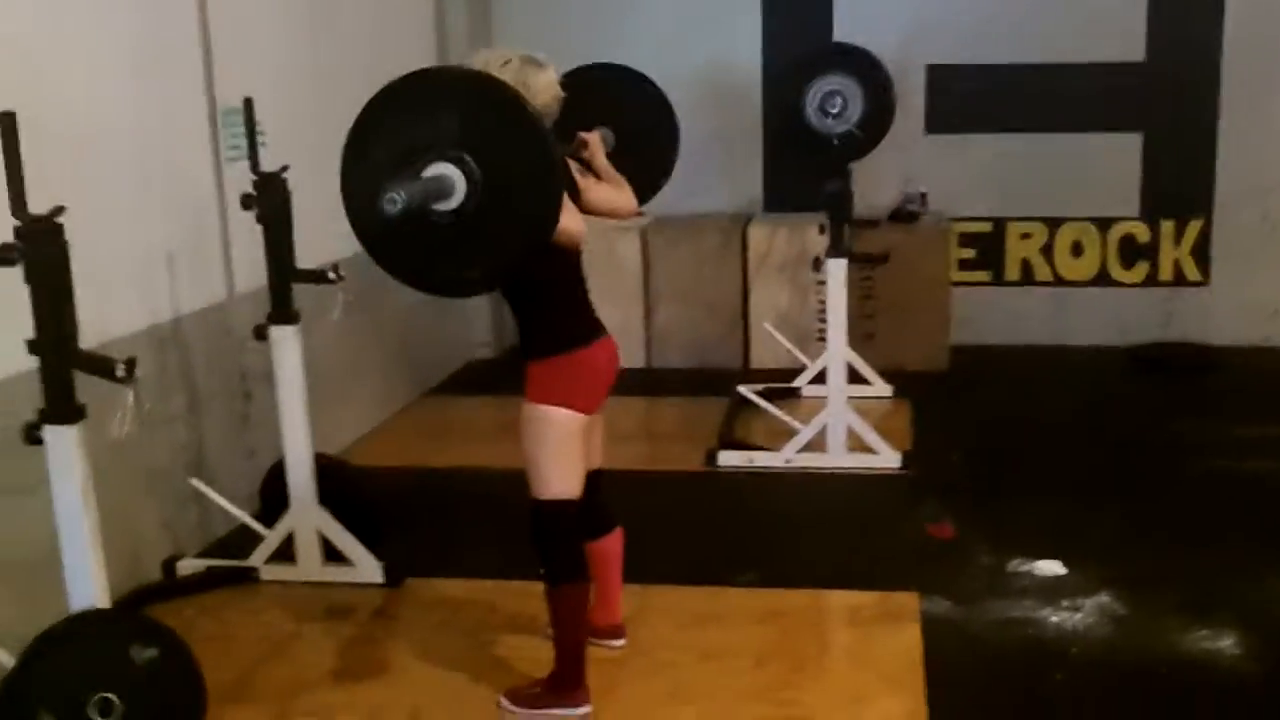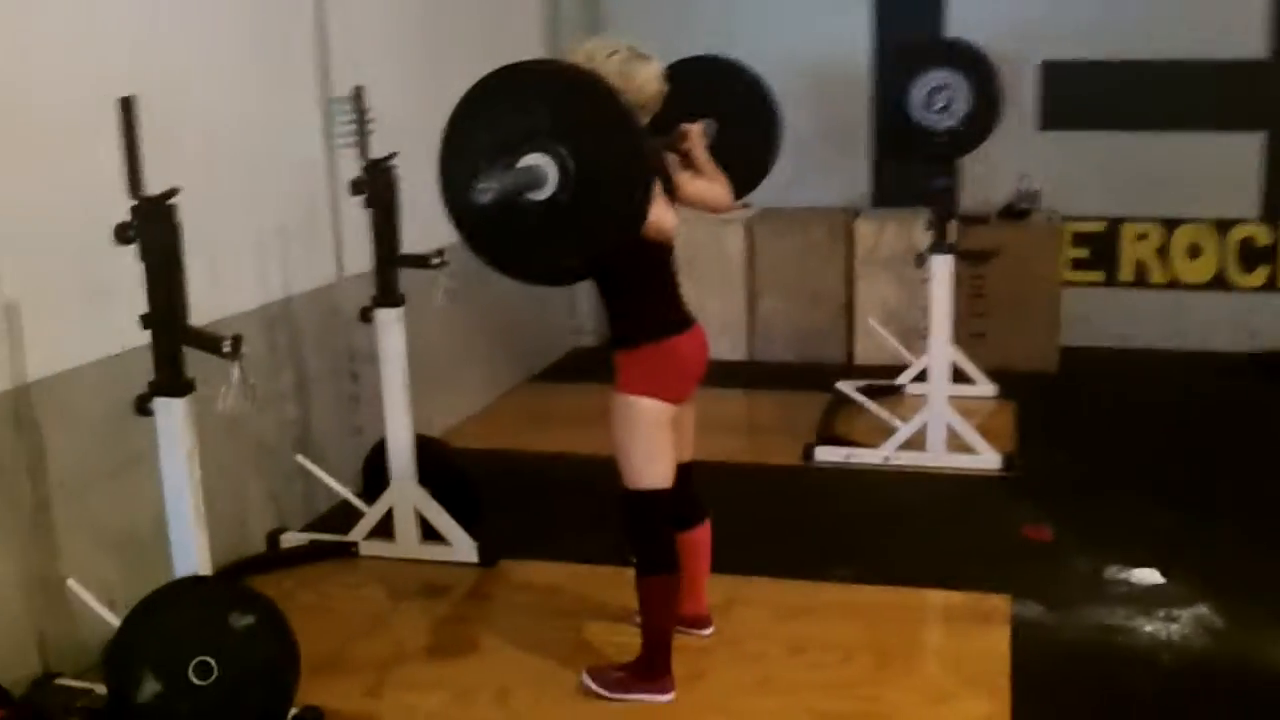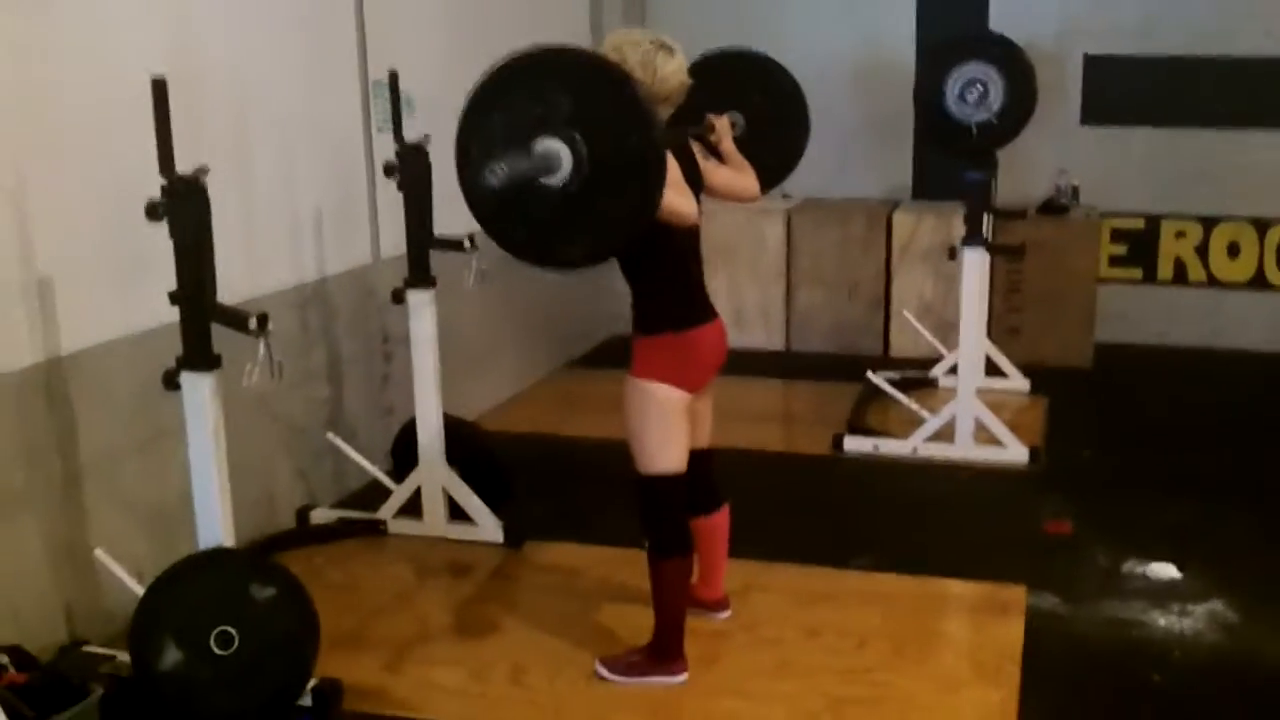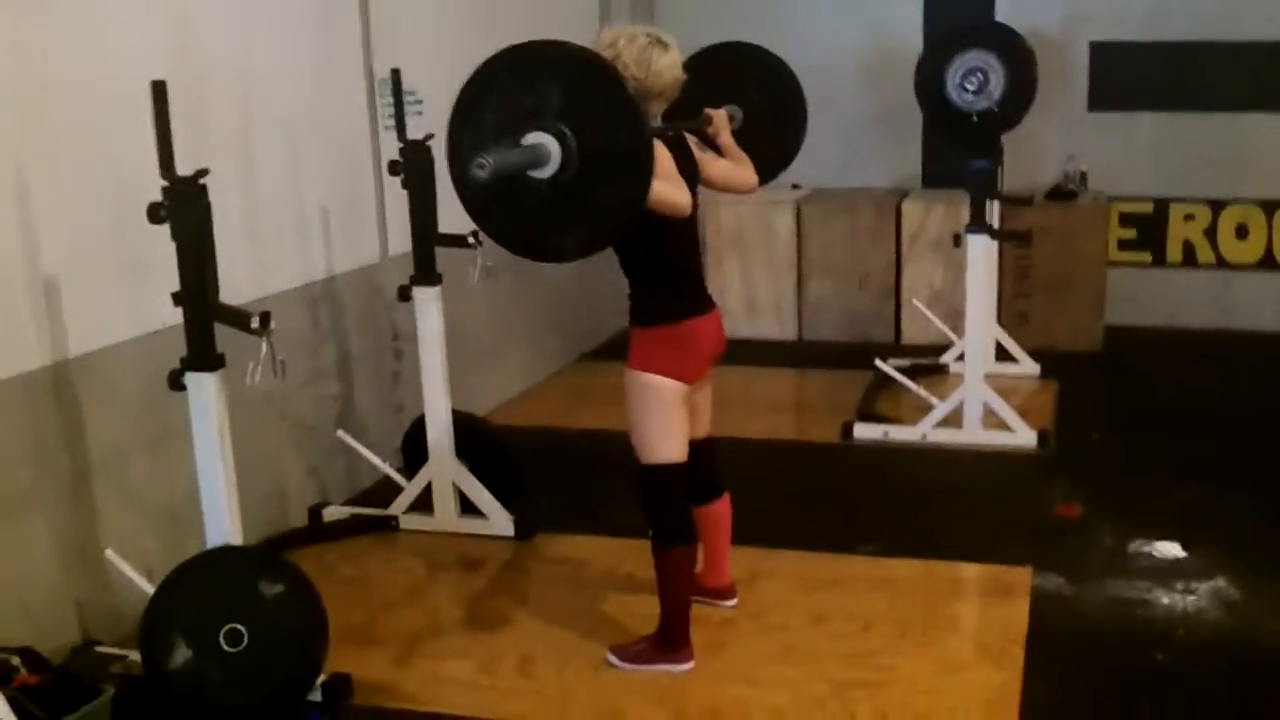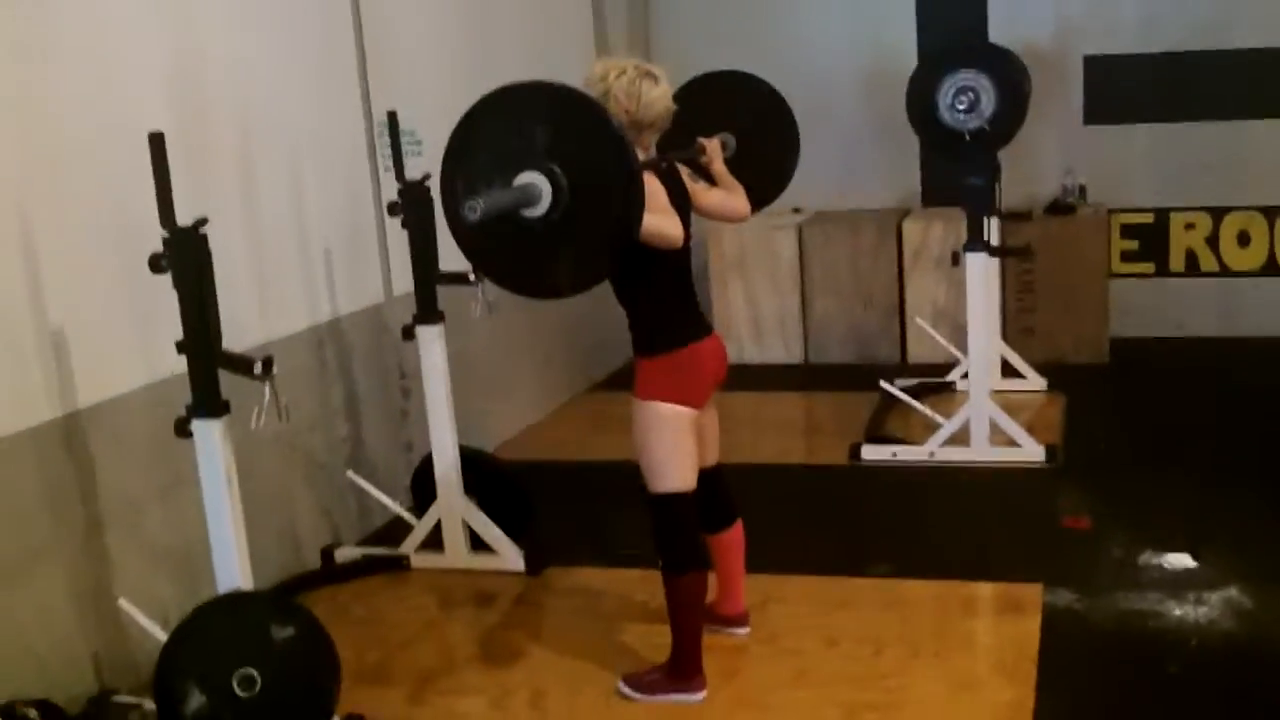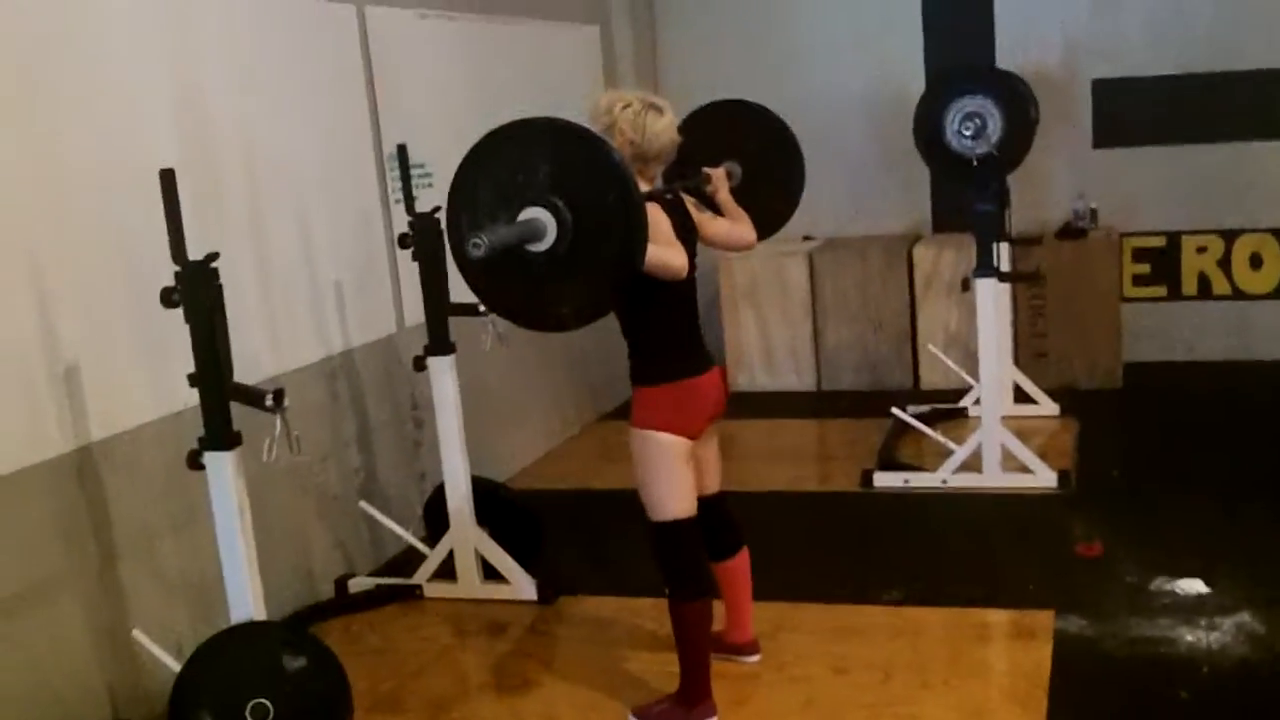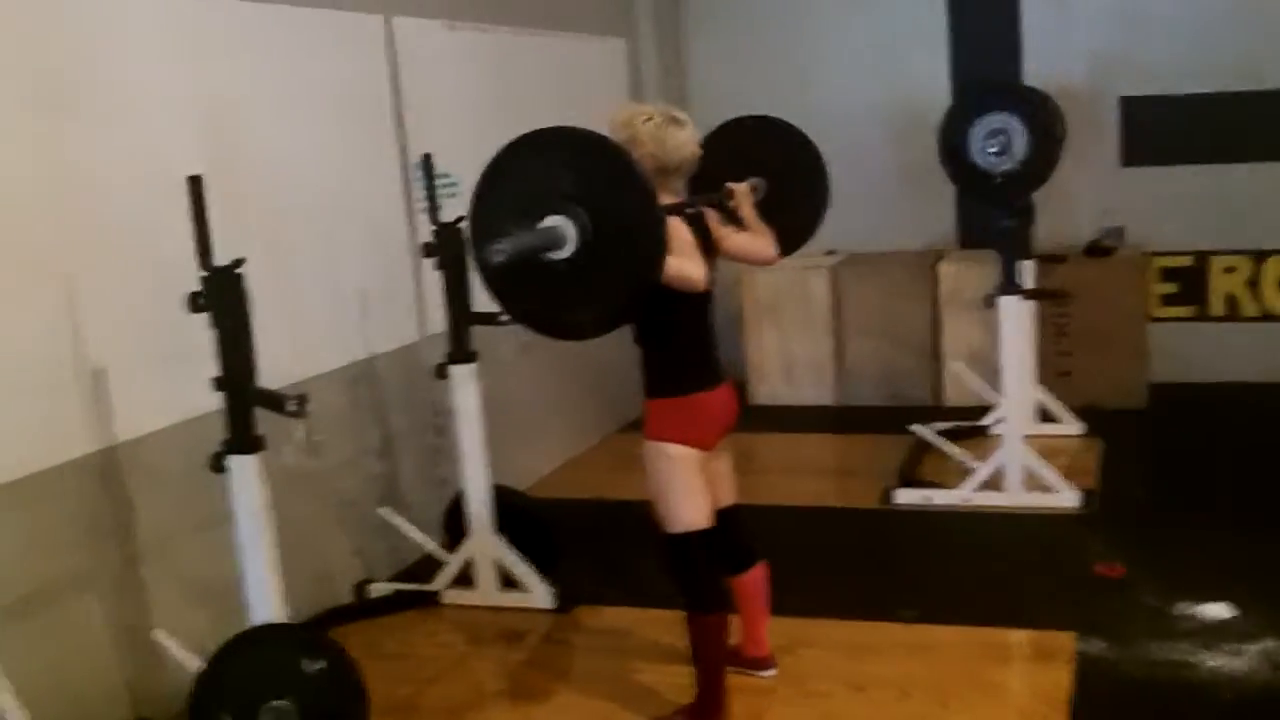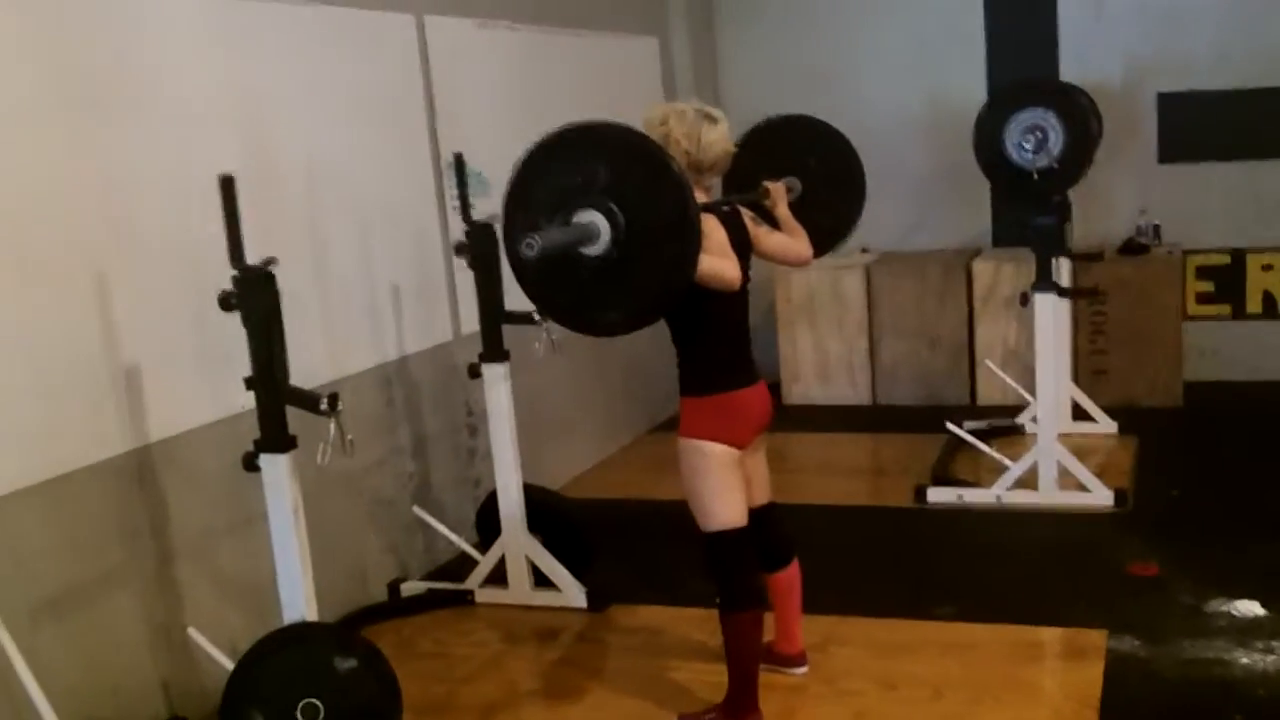
dt=0.2s
person 1, frame 1
right shoulder: (557, 166)
left elbow: (571, 230)
right elbow: (626, 202)
right wrist: (598, 156)
left hip: (561, 366)
right hip: (590, 350)
left knee: (555, 522)
right knee: (587, 498)
right ankle: (606, 618)
person 1, frame 2
right shoulder: (655, 158)
left elbow: (662, 222)
right elbow: (722, 196)
right wrist: (698, 148)
left hip: (649, 356)
right hip: (680, 341)
left knee: (647, 510)
right knee: (677, 488)
left ankle: (652, 671)
right ankle: (692, 607)
person 1, frame 3
right shoulder: (682, 148)
left elbow: (683, 209)
right elbow: (748, 188)
right wrist: (724, 140)
left hip: (668, 344)
right hip: (702, 330)
left knee: (661, 497)
right knee: (696, 475)
left ankle: (666, 653)
right ankle: (710, 590)
person 1, frame 4
right shoulder: (678, 141)
left elbow: (676, 200)
right elbow: (745, 179)
right wrist: (722, 132)
left hip: (665, 336)
right hip: (700, 322)
left knee: (663, 486)
right knee: (697, 463)
left ankle: (672, 641)
right ankle: (717, 578)
person 1, frame 5
right shoulder: (671, 171)
left elbow: (669, 232)
right elbow: (739, 207)
right wrist: (716, 161)
left hip: (668, 364)
right hip: (700, 349)
left knee: (673, 514)
right knee: (708, 489)
left ankle: (684, 671)
right ankle: (731, 605)
person 1, frame 6
right shoulder: (677, 203)
left elbow: (673, 263)
right elbow: (744, 236)
right wrist: (721, 191)
left hip: (666, 394)
right hip: (700, 379)
left knee: (676, 542)
right knee: (712, 515)
right ankle: (740, 634)
person 1, frame 7
left shoulder: (656, 225)
right shoulder: (698, 217)
left elbow: (693, 275)
right elbow: (765, 251)
right wrist: (744, 207)
left hip: (678, 408)
right hip: (712, 393)
left knee: (693, 555)
right knee: (726, 530)
right ankle: (756, 648)
person 1, frame 8
left shoulder: (690, 222)
right shoulder: (732, 215)
left elbow: (726, 273)
right elbow: (800, 250)
right wrist: (779, 204)
left hip: (713, 407)
right hip: (748, 392)
left knee: (728, 553)
right knee: (763, 525)
right ankle: (788, 646)
